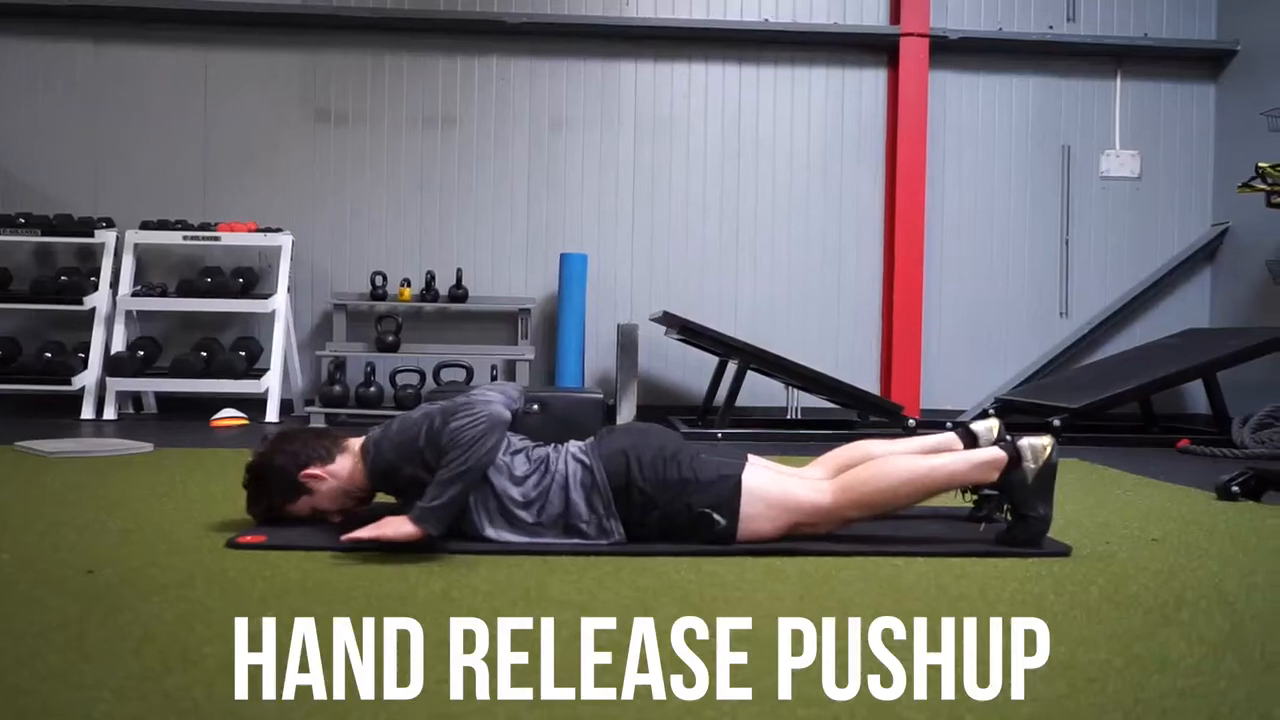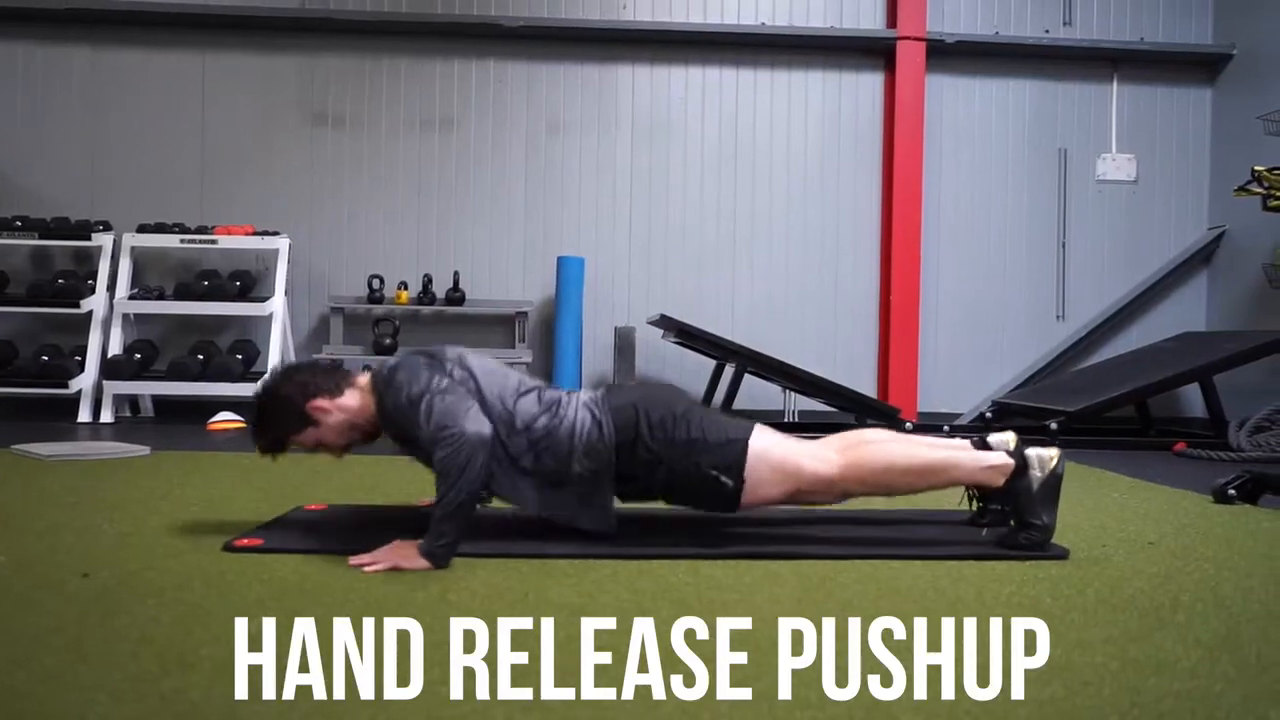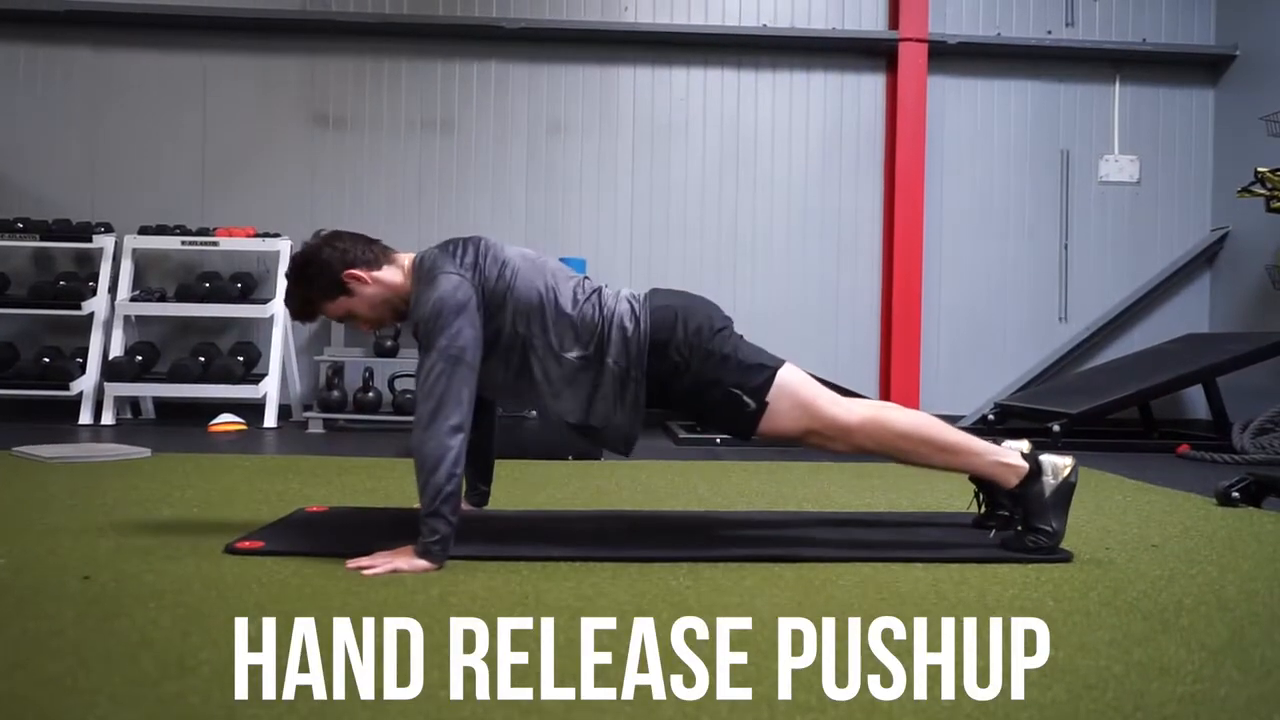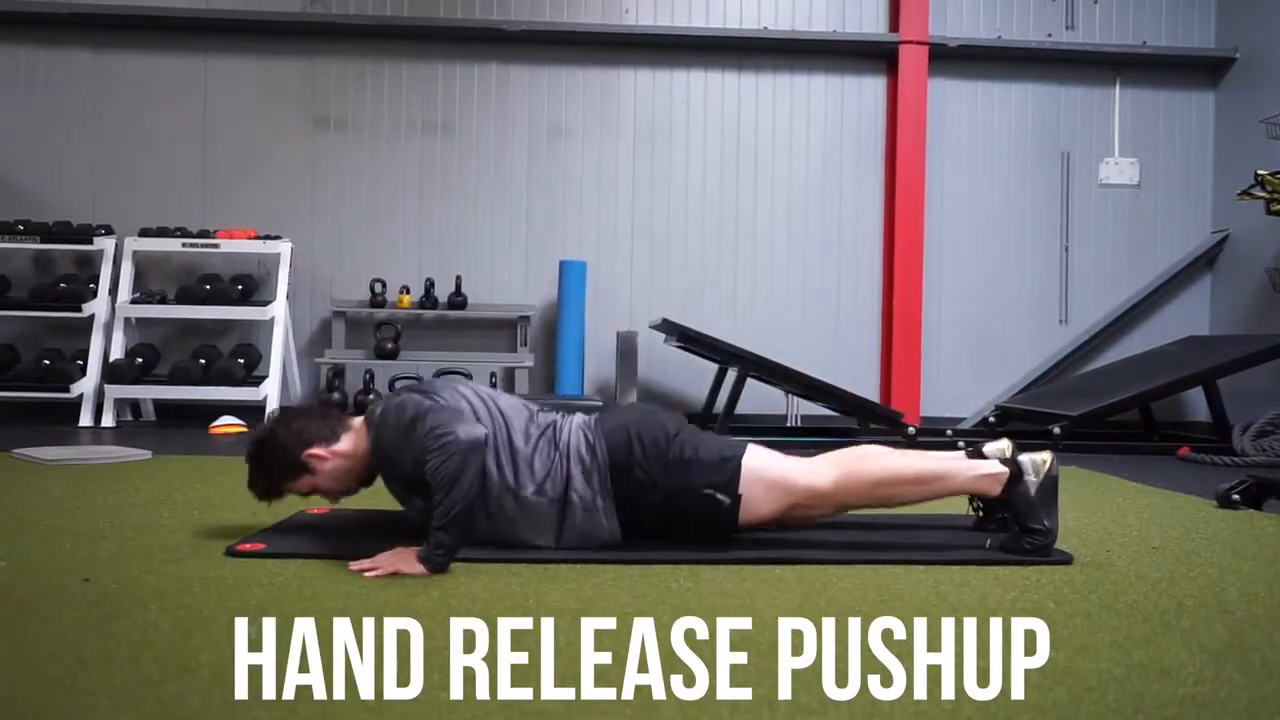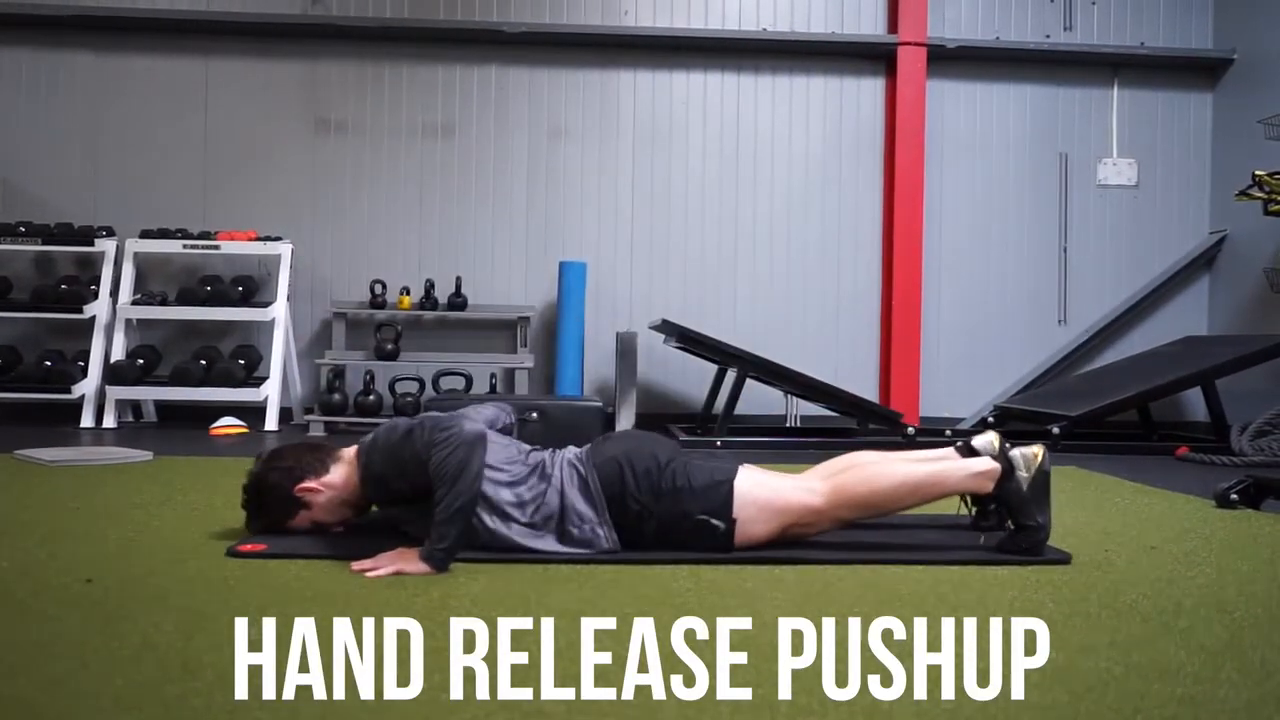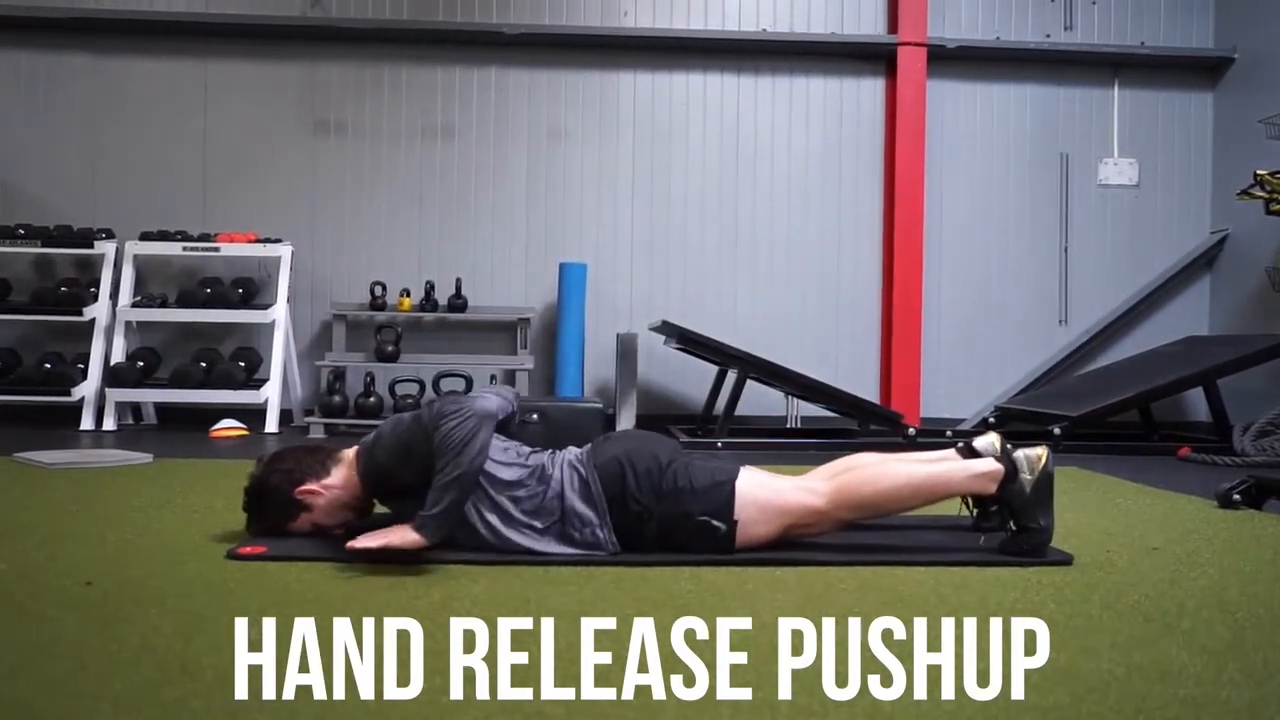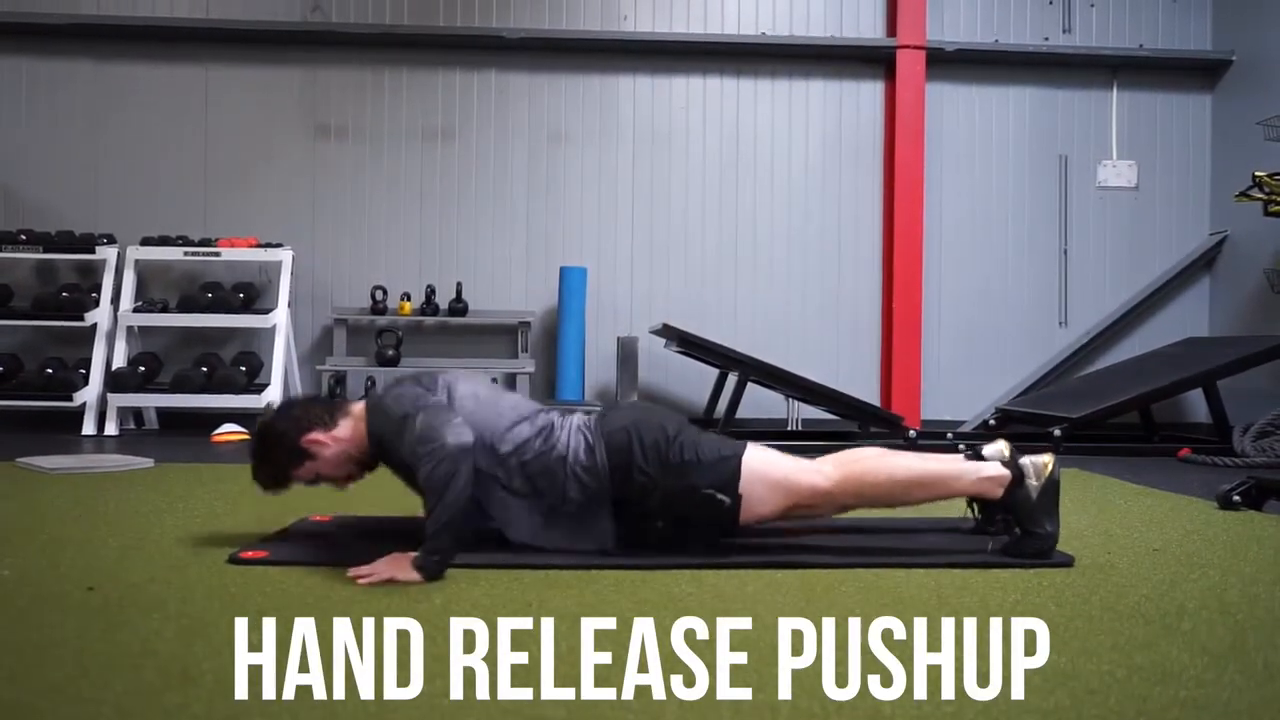
dt=0.7s
person 1, frame 1
left shoulder: (391, 449)
right shoulder: (407, 445)
left elbow: (486, 414)
right elbow: (503, 392)
left wrist: (424, 516)
left hip: (629, 488)
right hip: (619, 465)
left knee: (822, 504)
right knee: (812, 481)
left ankle: (1004, 462)
right ankle: (967, 442)
person 1, frame 2
left shoulder: (405, 382)
right shoulder: (415, 373)
left elbow: (471, 443)
left wrist: (433, 546)
right wrist: (457, 505)
left hip: (634, 441)
right hip: (624, 426)
left knee: (820, 472)
right knee: (813, 470)
left ankle: (1014, 471)
right ankle: (980, 448)
person 1, frame 3
left shoulder: (442, 288)
right shoulder: (448, 280)
left elbow: (441, 415)
right elbow: (476, 394)
left wrist: (431, 543)
right wrist: (472, 495)
left hip: (666, 346)
right hip: (656, 342)
left knee: (835, 422)
right knee: (833, 429)
left ankle: (1024, 473)
right ankle: (1002, 465)
person 1, frame 4
left shoulder: (392, 425)
right shoulder: (413, 410)
left elbow: (465, 441)
left wrist: (432, 553)
right wrist: (445, 516)
left hip: (625, 468)
right hip: (617, 450)
left knee: (814, 488)
right knee: (808, 483)
left ankle: (1005, 475)
right ankle: (982, 457)
person 1, frame 5
left shoulder: (383, 456)
right shoulder: (401, 450)
left elbow: (464, 439)
right elbow: (494, 413)
left wrist: (434, 551)
right wrist: (433, 525)
left hip: (624, 495)
right hip: (615, 476)
left knee: (811, 504)
right knee: (810, 496)
left ankle: (999, 470)
right ankle: (974, 455)
person 1, frame 6
left shoulder: (385, 454)
right shoulder: (403, 456)
left elbow: (472, 414)
right elbow: (500, 400)
left wrist: (425, 525)
left hip: (626, 496)
right hip: (615, 478)
left knee: (813, 505)
right knee: (811, 491)
left ankle: (1001, 473)
right ankle: (975, 456)
person 1, frame 7
left shoulder: (393, 409)
right shoulder: (414, 396)
left elbow: (454, 450)
left wrist: (429, 559)
right wrist: (462, 519)
left hip: (627, 466)
right hip: (621, 447)
left knee: (815, 486)
right knee: (814, 483)
left ankle: (1007, 477)
right ankle: (984, 459)
